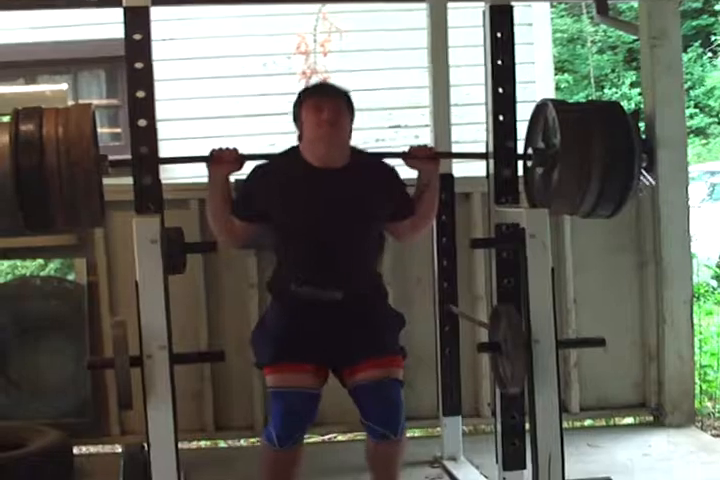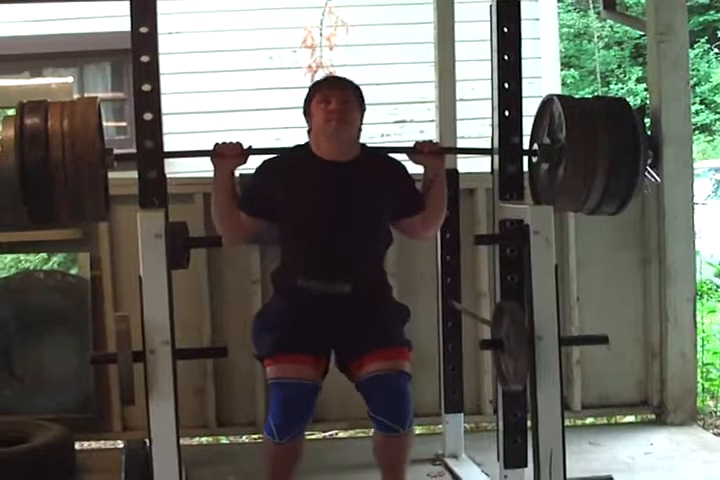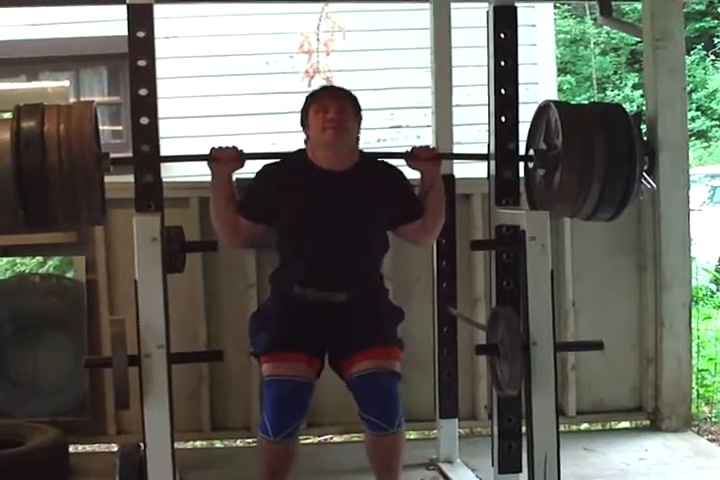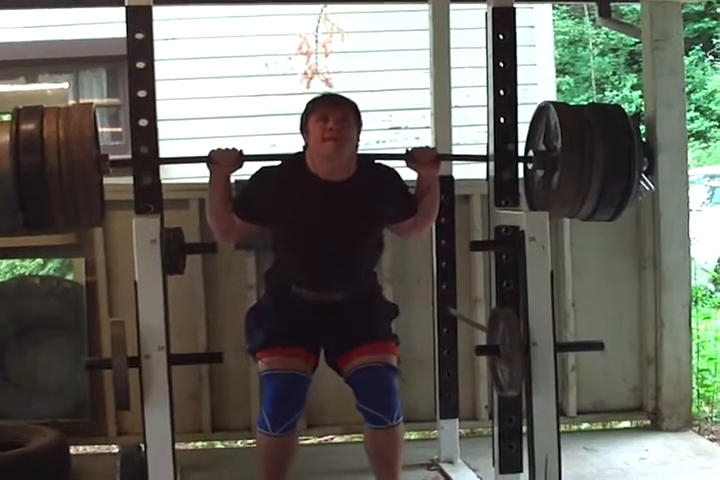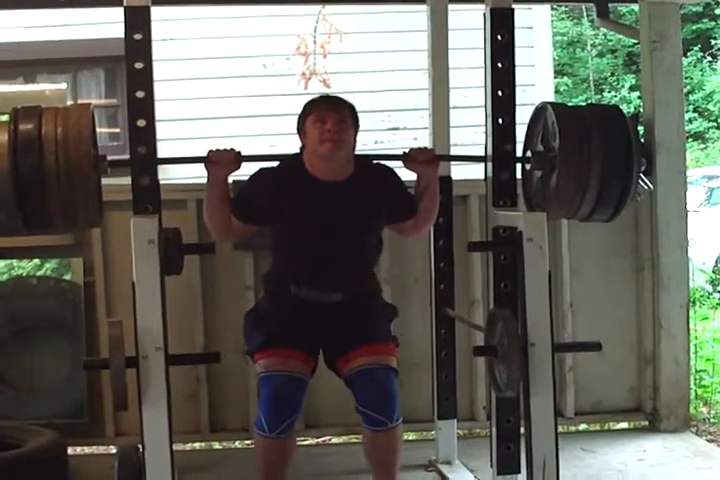
dt=1s
person 1, frame 1
left shoulder: (377, 175)
right shoulder: (271, 176)
left elbow: (410, 230)
right elbow: (230, 235)
left wrist: (429, 177)
right wrist: (218, 179)
left hip: (363, 309)
right hip: (295, 312)
left knee: (387, 415)
right knee: (288, 419)
person 1, frame 2
left shoulder: (386, 171)
right shoulder: (280, 171)
left elbow: (424, 227)
right elbow: (233, 231)
left wrist: (435, 171)
right wrist: (223, 173)
left hip: (367, 302)
right hip: (299, 303)
left knee: (395, 406)
right knee: (287, 412)
person 1, frame 3
left shoulder: (384, 179)
right shoulder: (277, 178)
left elbow: (425, 234)
right elbow: (233, 236)
left wrist: (432, 178)
right wrist: (221, 178)
left hip: (363, 307)
right hip: (294, 307)
left knee: (384, 407)
right knee: (282, 411)
person 1, frame 4
left shoulder: (382, 182)
right shoulder: (274, 181)
left elbow: (415, 227)
right elbow: (227, 231)
left wrist: (429, 178)
right wrist: (219, 177)
left hip: (358, 304)
right hip: (289, 306)
left knee: (383, 400)
right knee: (280, 405)
person 1, frame 5
left shoulder: (380, 181)
right shoulder: (273, 181)
left elbow: (416, 226)
right elbow: (224, 231)
left wrist: (428, 177)
right wrist: (217, 177)
left hip: (357, 305)
right hip: (288, 306)
left knee: (382, 402)
right knee: (276, 406)
